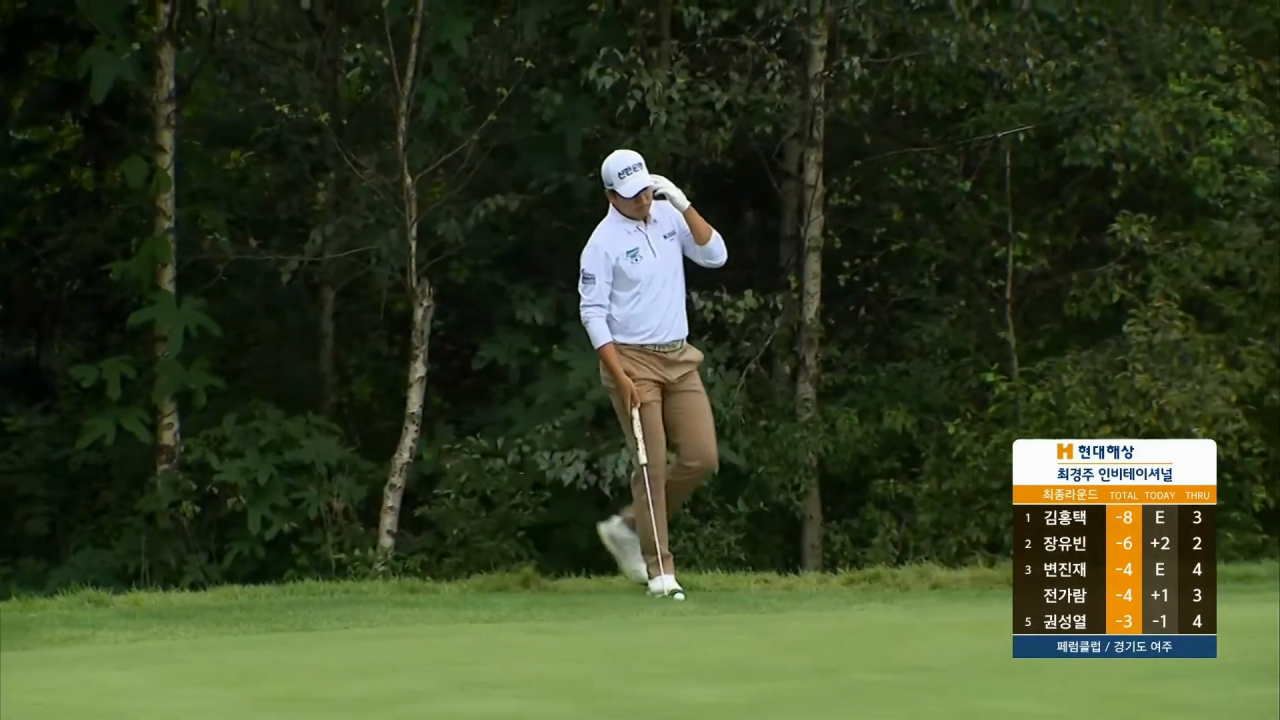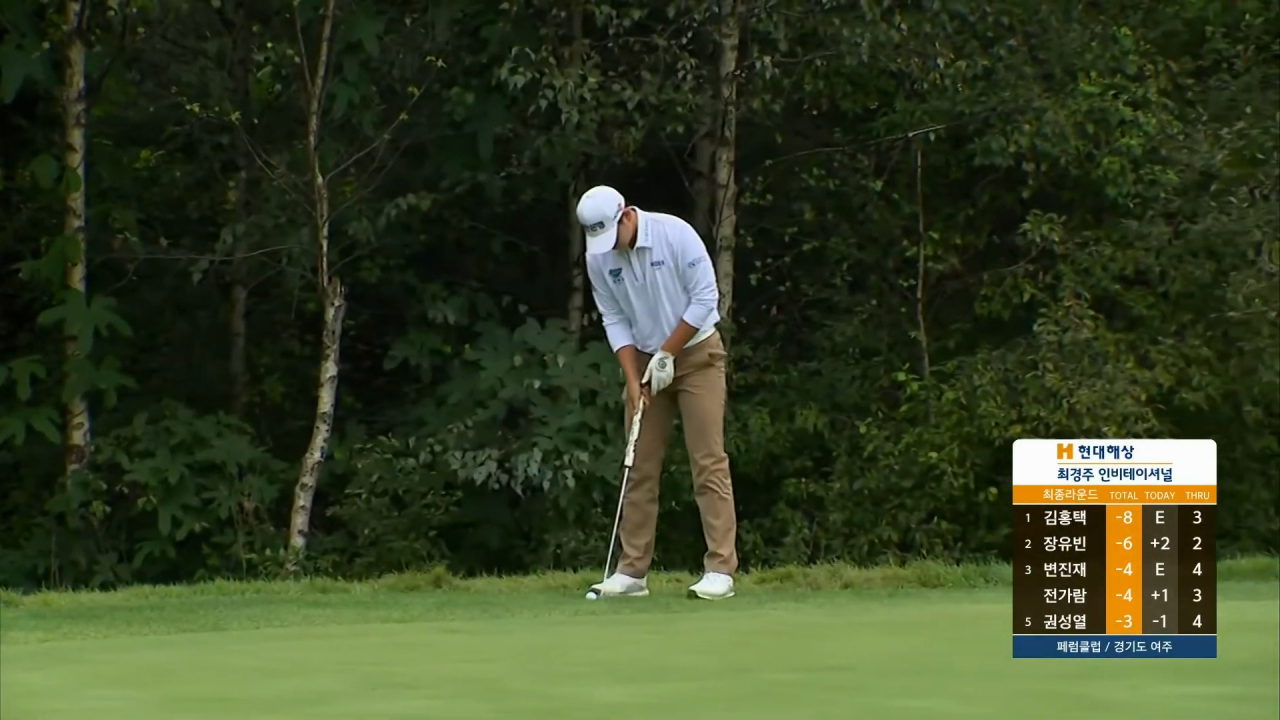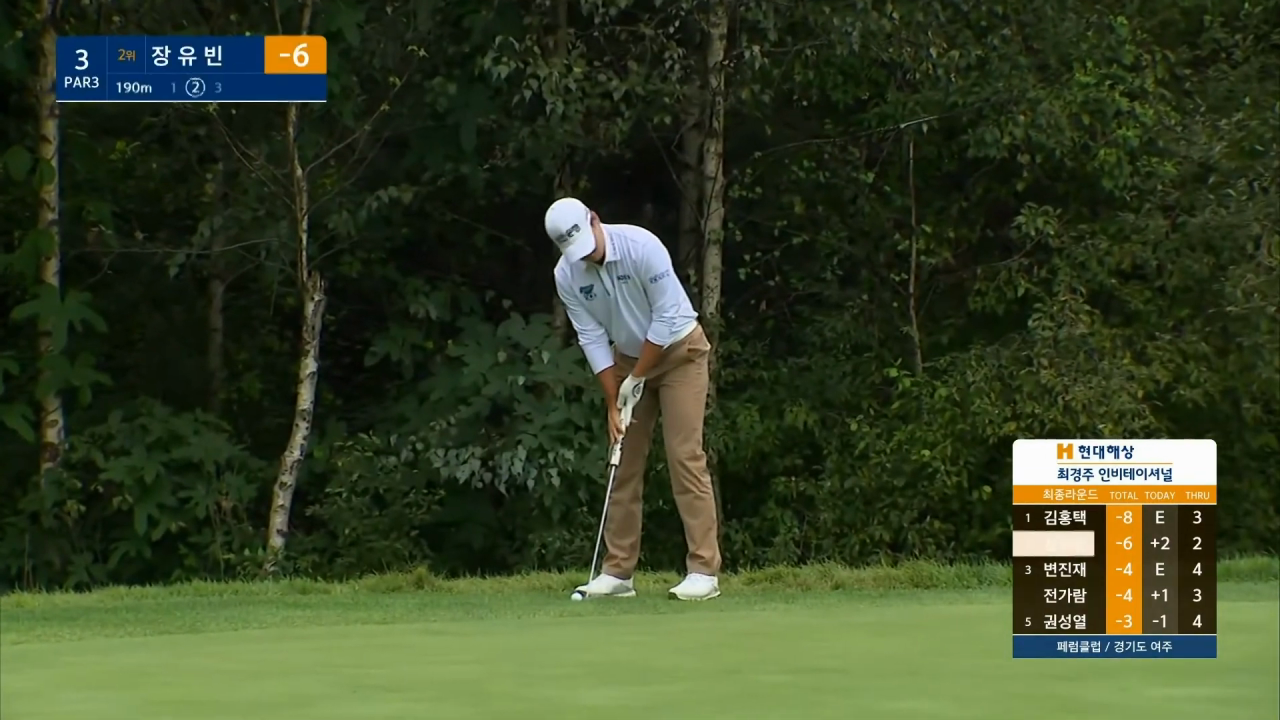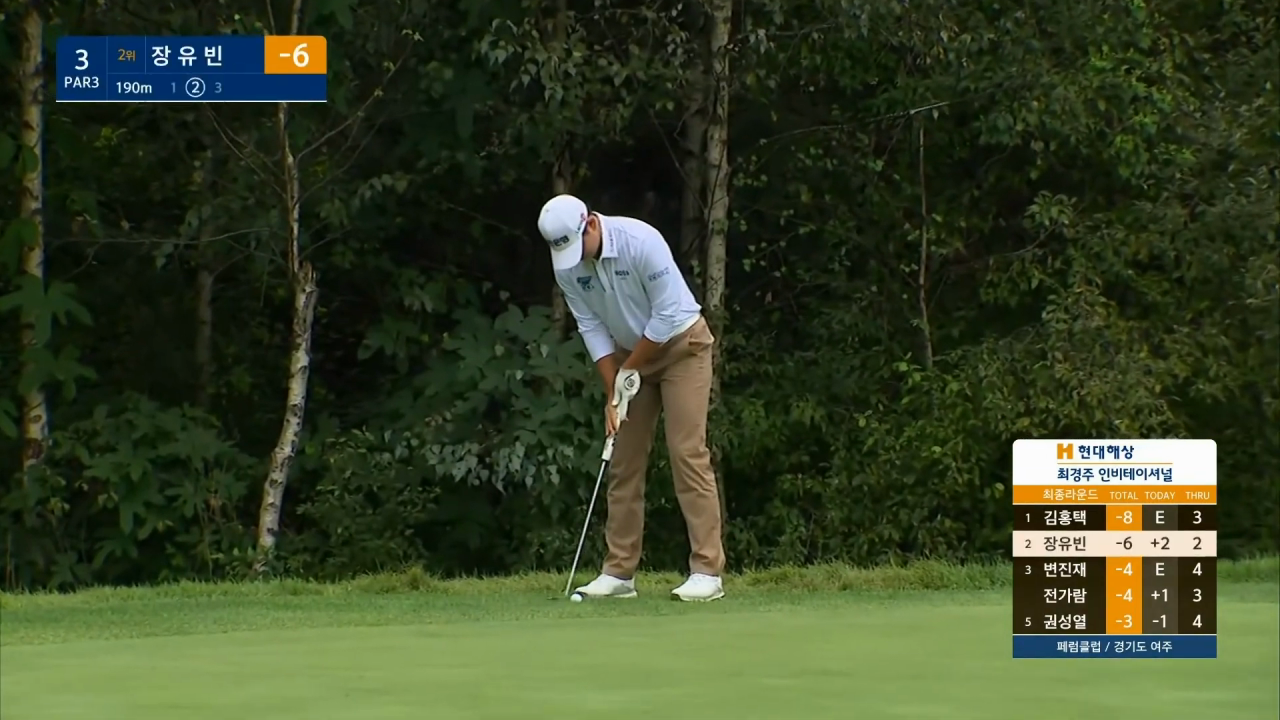
dt=1s
person 1, frame 1
left shoulder: (670, 216)
right shoulder: (603, 243)
left elbow: (716, 256)
right elbow: (592, 314)
left wrist: (684, 205)
right wrist: (620, 375)
left hip: (681, 358)
right hip: (633, 361)
left knee: (702, 454)
right knee: (652, 465)
left ankle: (627, 527)
right ankle: (657, 567)
person 1, frame 2
left shoulder: (676, 234)
right shoulder: (598, 258)
left elbow: (705, 299)
right elbow: (615, 321)
left wrist: (667, 354)
right wrist: (632, 378)
left hip: (697, 356)
right hip: (645, 361)
left knee: (708, 461)
right knee: (640, 466)
left ankle: (720, 569)
right ankle: (632, 570)
person 1, frame 3
left shoulder: (642, 246)
right shoulder: (566, 275)
left elbow: (668, 318)
right elbow: (592, 339)
left wrist: (636, 378)
right wrist: (613, 403)
left hip: (678, 351)
right hip: (627, 358)
left knee: (684, 456)
right knee: (623, 462)
left ankle: (703, 570)
right ankle: (618, 571)
person 1, frame 4
left shoulder: (642, 241)
right shoulder: (565, 265)
left elbow: (667, 315)
right elbow: (592, 328)
left wrist: (629, 371)
right wrist: (612, 392)
left hip: (681, 345)
right hip: (628, 352)
left knee: (687, 452)
right knee: (624, 460)
left ankle: (707, 571)
right ankle: (619, 571)
